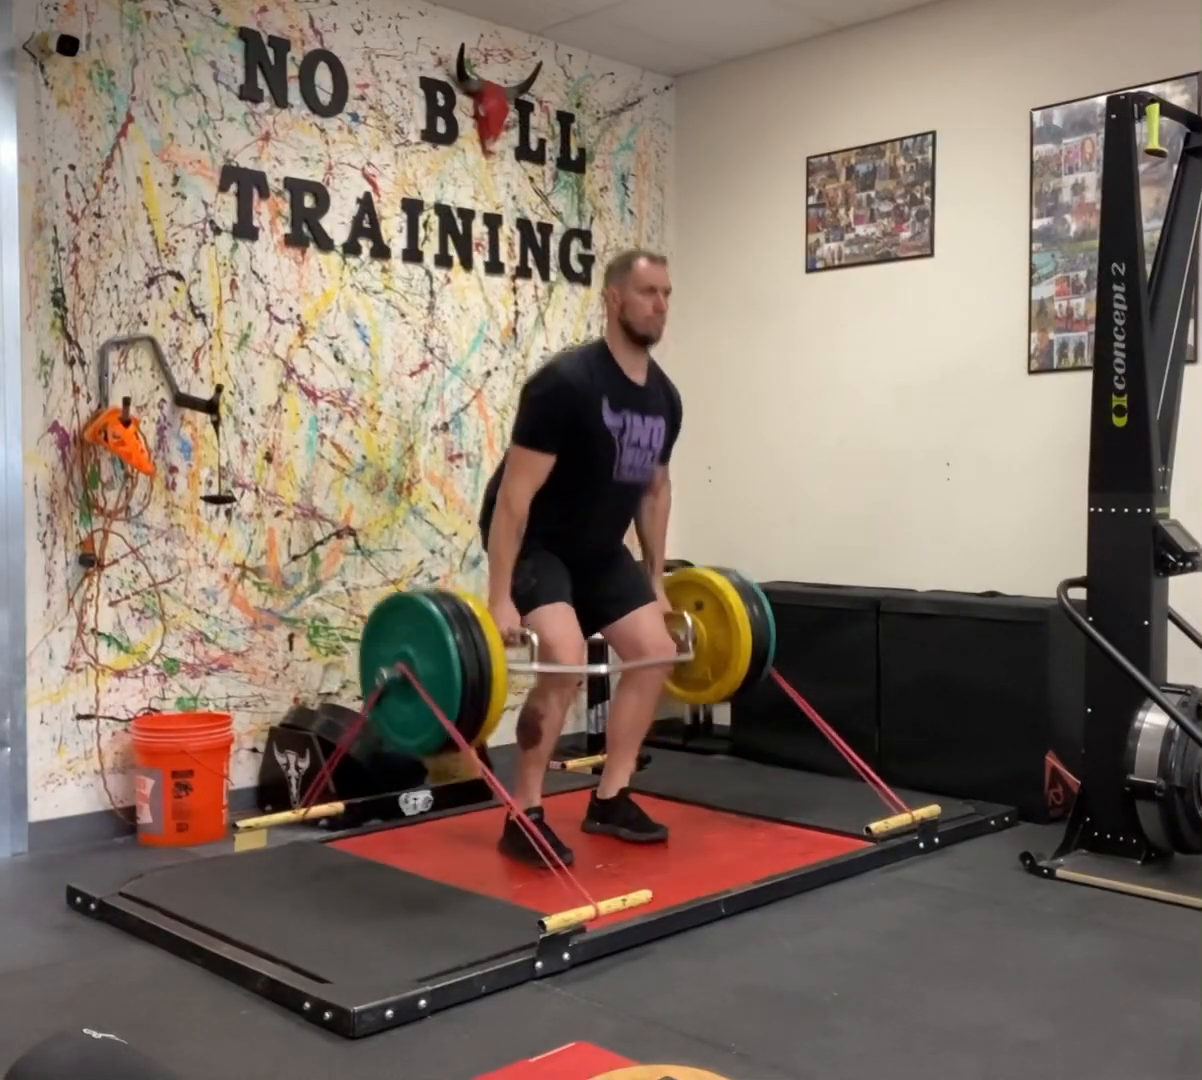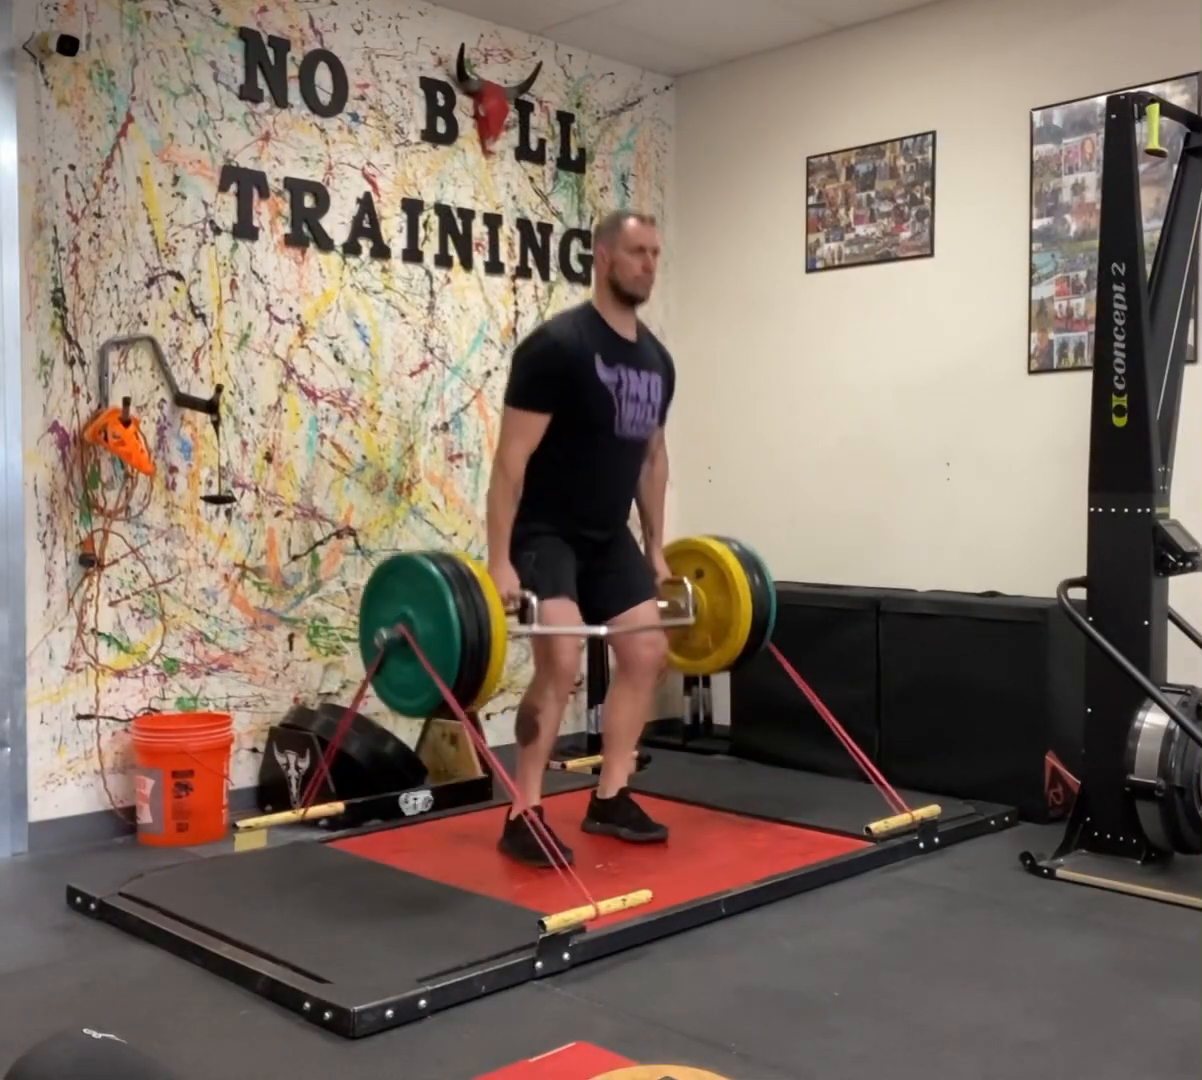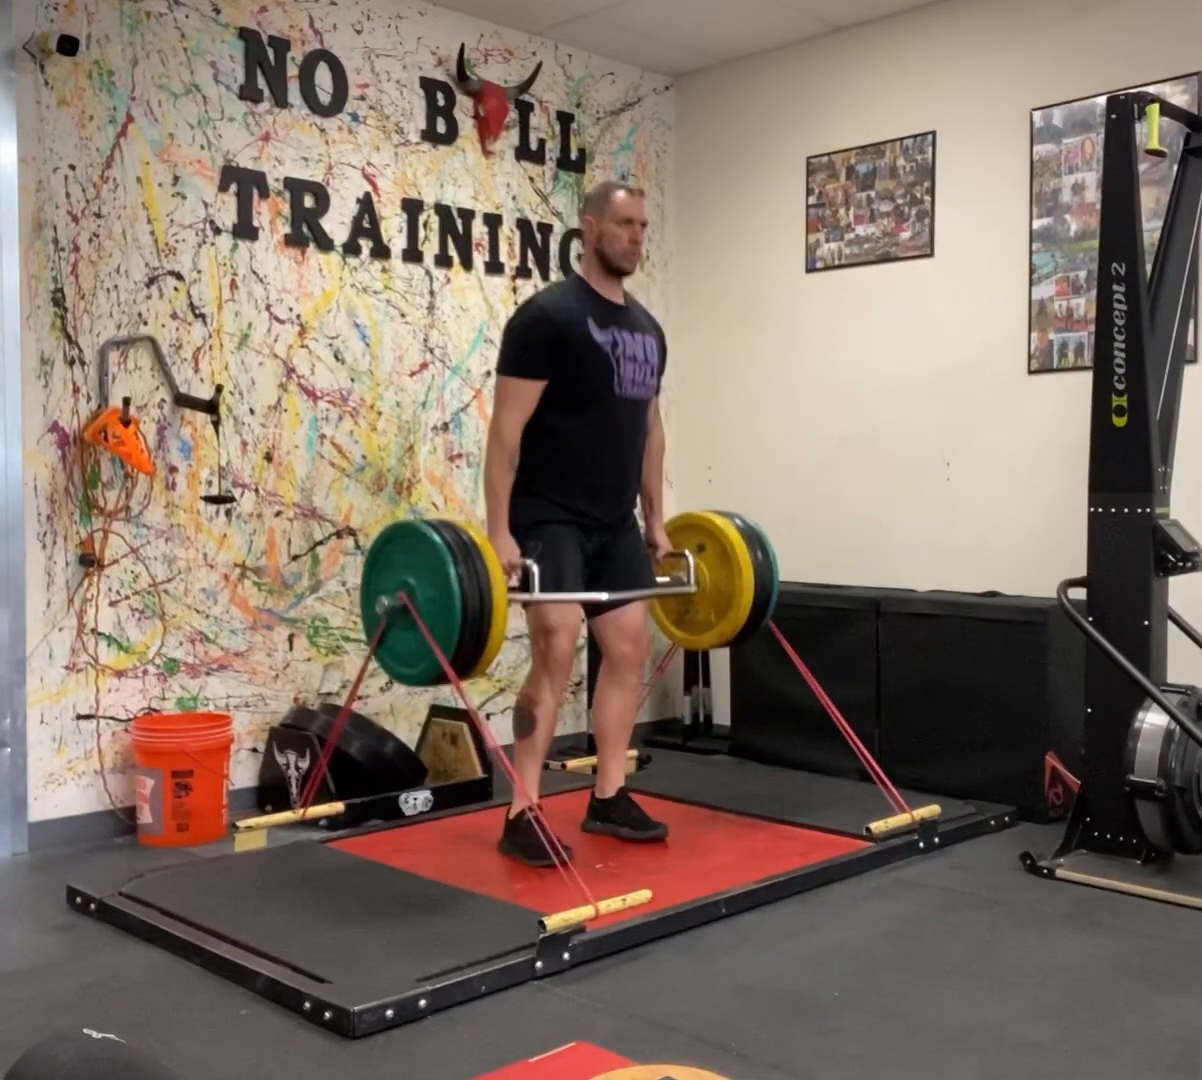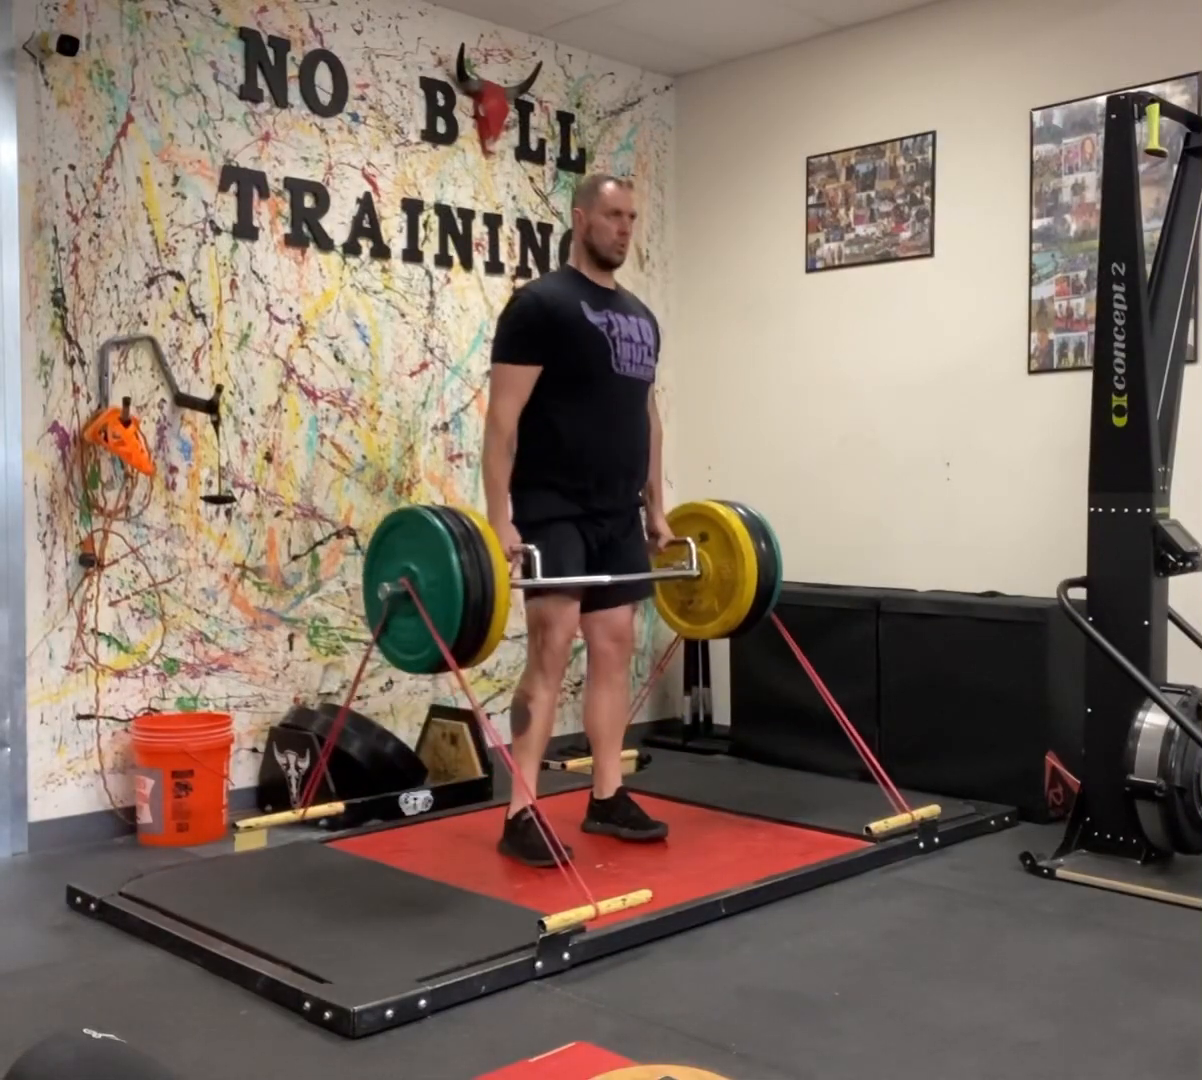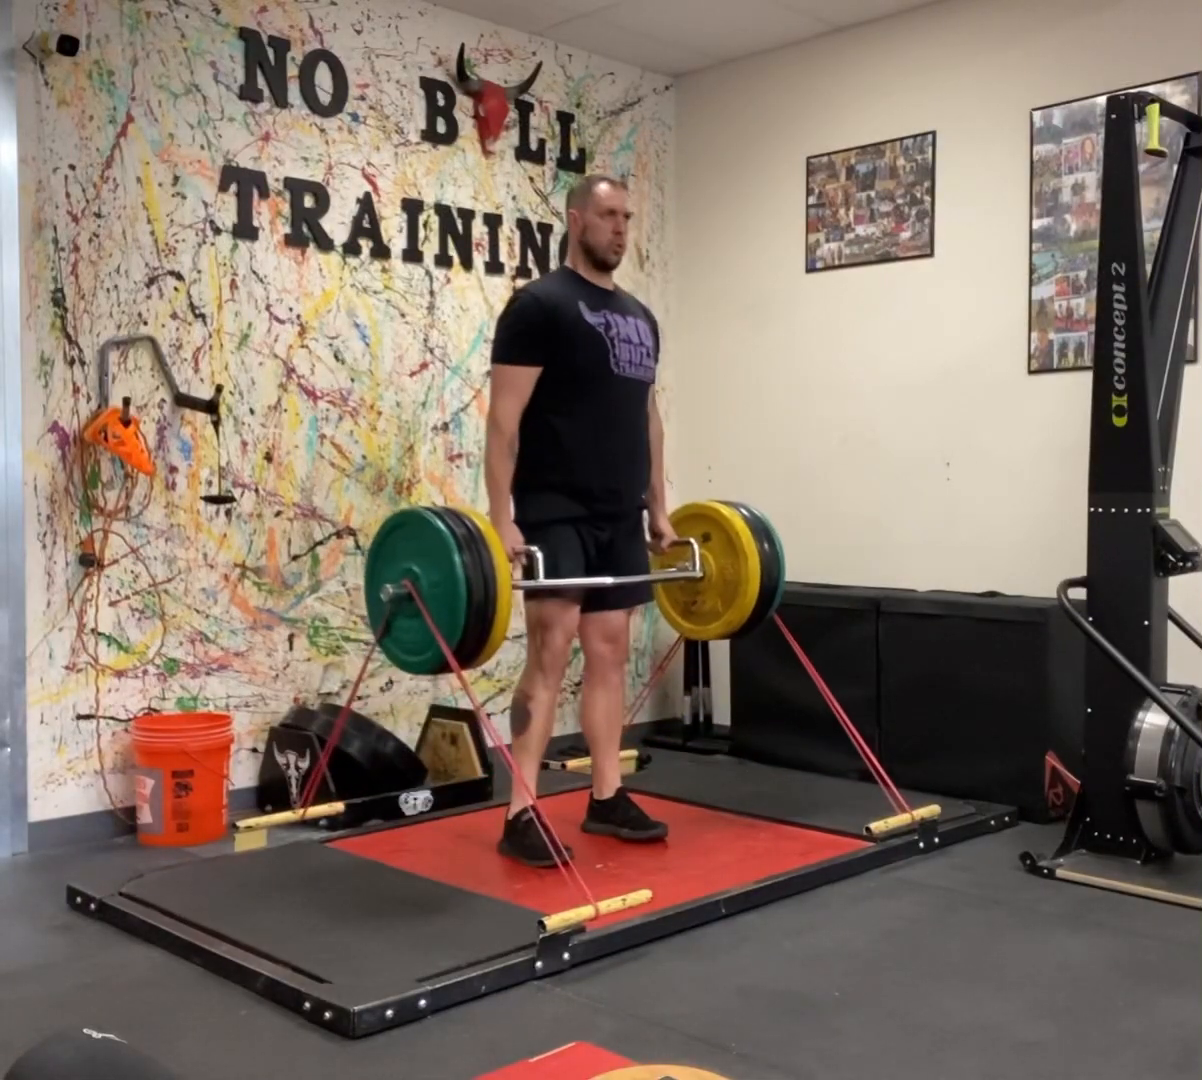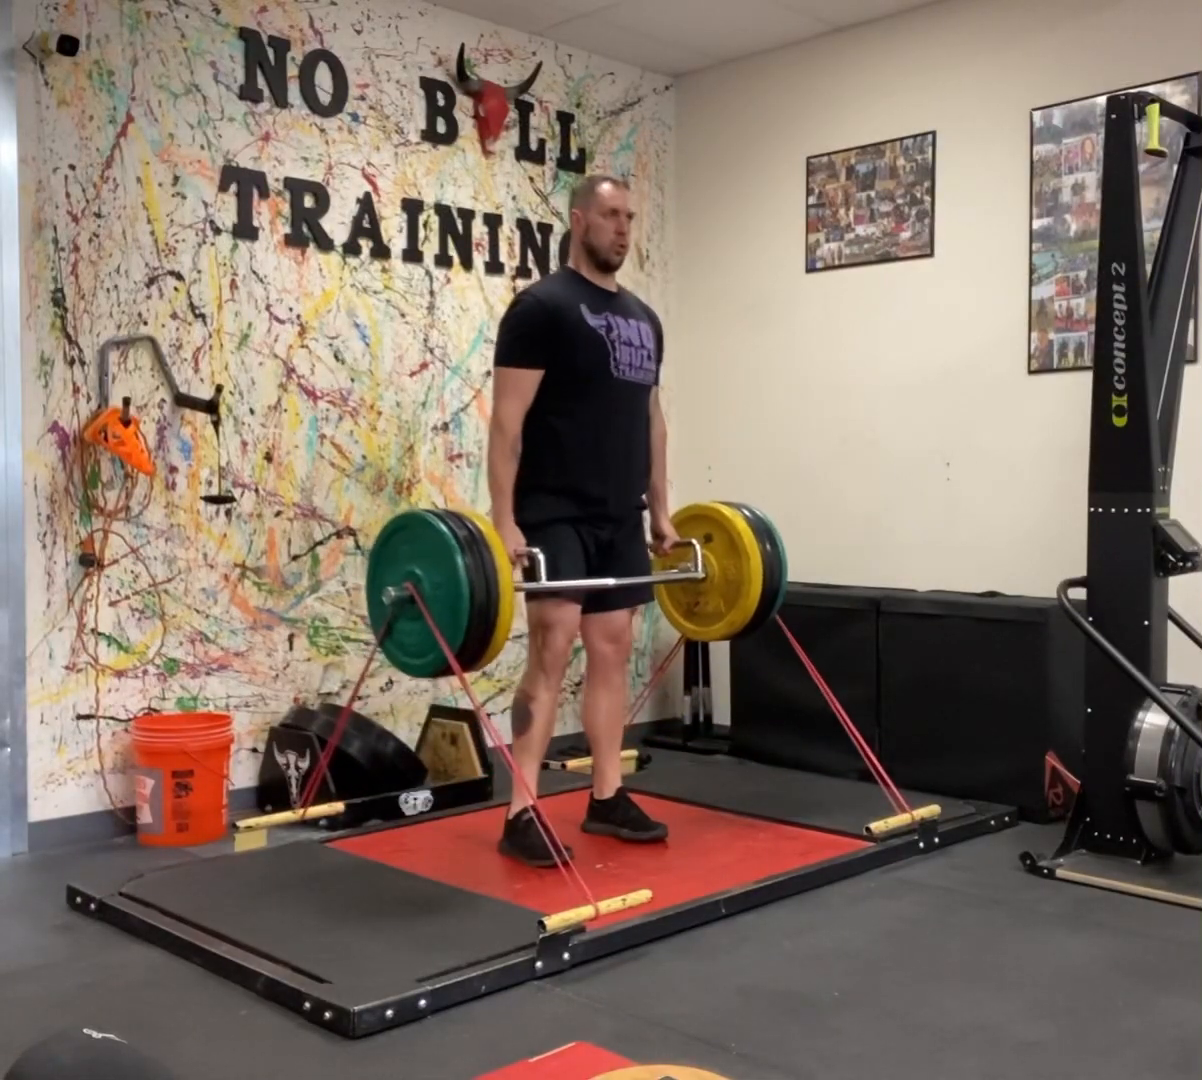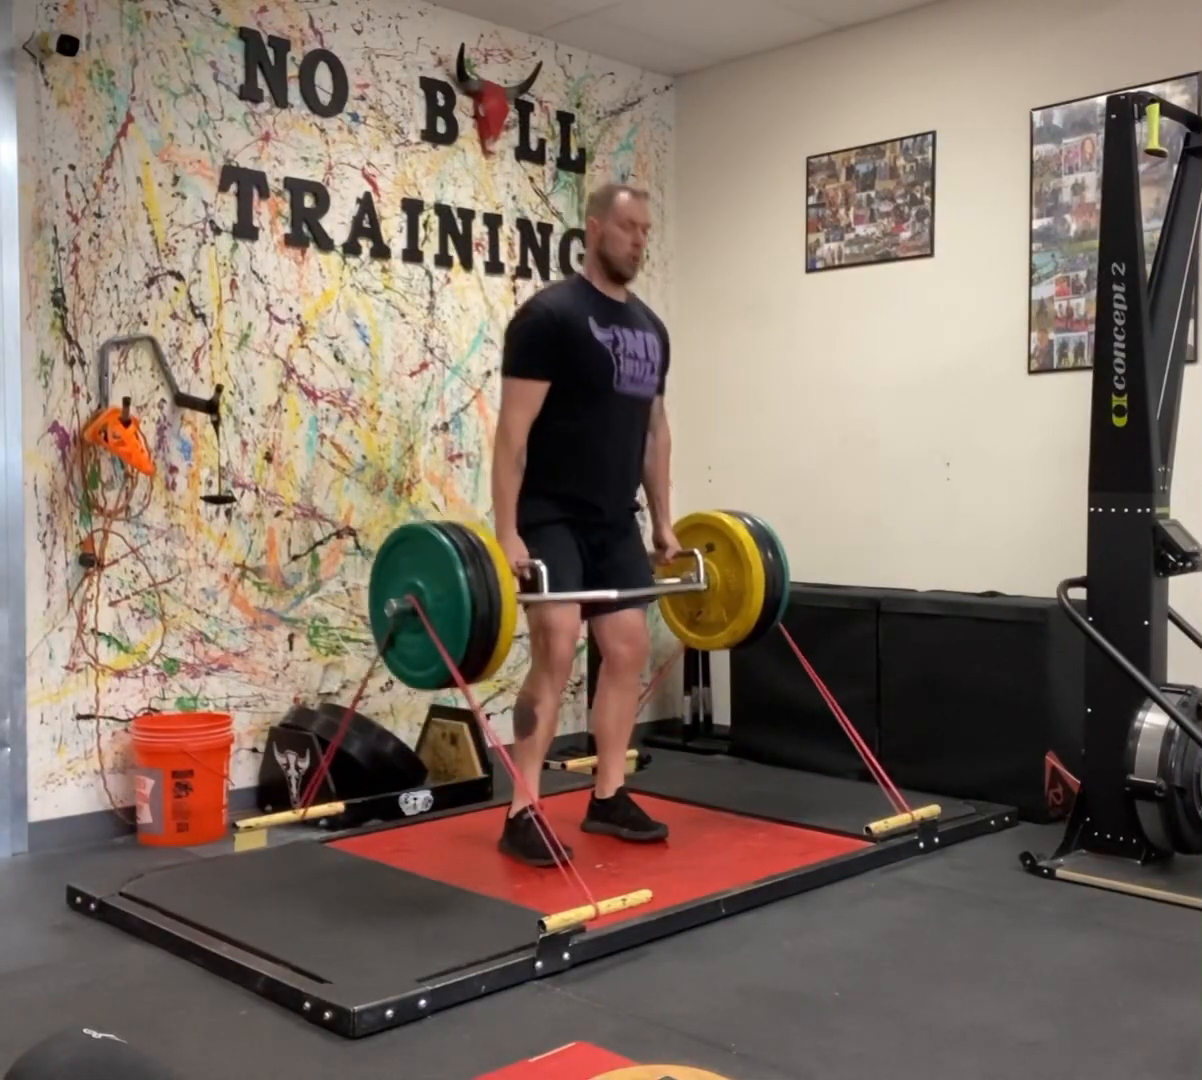
dt=0.1s
person 1, frame 1
left shoulder: (664, 397)
right shoulder: (567, 382)
left elbow: (654, 490)
right elbow: (514, 495)
left wrist: (657, 584)
right wrist: (500, 600)
left hip: (598, 546)
right hip: (533, 542)
left knee: (656, 651)
right knee: (564, 660)
left ankle: (609, 799)
right ankle: (523, 815)
person 1, frame 2
left shoulder: (656, 358)
right shoulder: (557, 345)
left elbow: (653, 456)
right elbow: (511, 457)
left wrist: (656, 549)
right wrist: (499, 565)
left hip: (609, 536)
right hip: (542, 531)
left knee: (647, 653)
right knee: (561, 661)
left ankle: (610, 799)
right ankle: (523, 816)
person 1, frame 3
left shoulder: (647, 327)
right shoulder: (549, 315)
left elbow: (650, 429)
right elbow: (506, 426)
left wrist: (655, 521)
right wrist: (499, 533)
left hip: (614, 519)
right hip: (547, 514)
left knee: (628, 651)
right knee: (557, 651)
left ankle: (608, 798)
right ankle: (522, 813)
person 1, frame 4
left shoulder: (639, 315)
right shoulder: (541, 303)
right elbow: (503, 415)
left wrist: (655, 507)
right wrist: (499, 518)
left hip: (618, 512)
right hip: (553, 511)
left knee: (613, 653)
right knee: (551, 654)
left ankle: (607, 799)
right ankle: (521, 814)
person 1, frame 5
left shoulder: (639, 315)
right shoulder: (540, 304)
right elbow: (504, 416)
left wrist: (657, 507)
right wrist: (502, 519)
left hip: (619, 514)
right hip: (554, 513)
left knee: (609, 655)
right knee: (551, 654)
left ankle: (606, 798)
right ankle: (521, 814)
person 1, frame 6
left shoulder: (642, 317)
right shoulder: (542, 305)
left elbow: (650, 419)
right elbow: (506, 418)
left wrist: (660, 511)
right wrist: (504, 522)
left hip: (618, 518)
right hip: (552, 513)
left knee: (609, 652)
right knee: (553, 651)
left ankle: (607, 799)
right ankle: (521, 814)
person 1, frame 7
left shoulder: (650, 327)
right shoulder: (550, 314)
left elbow: (655, 428)
right elbow: (512, 429)
left wrist: (663, 521)
right wrist: (508, 533)
left hip: (614, 521)
right hip: (550, 517)
left knee: (627, 652)
right knee: (556, 652)
left ankle: (608, 797)
right ankle: (521, 814)
